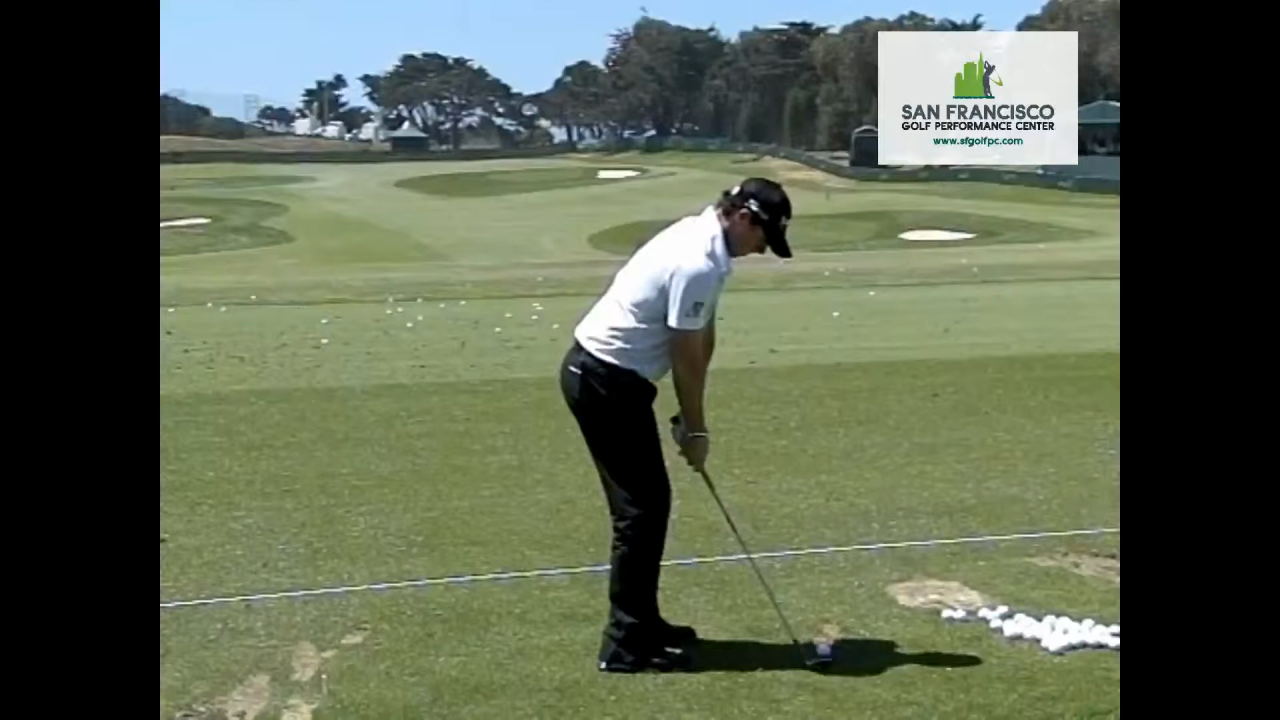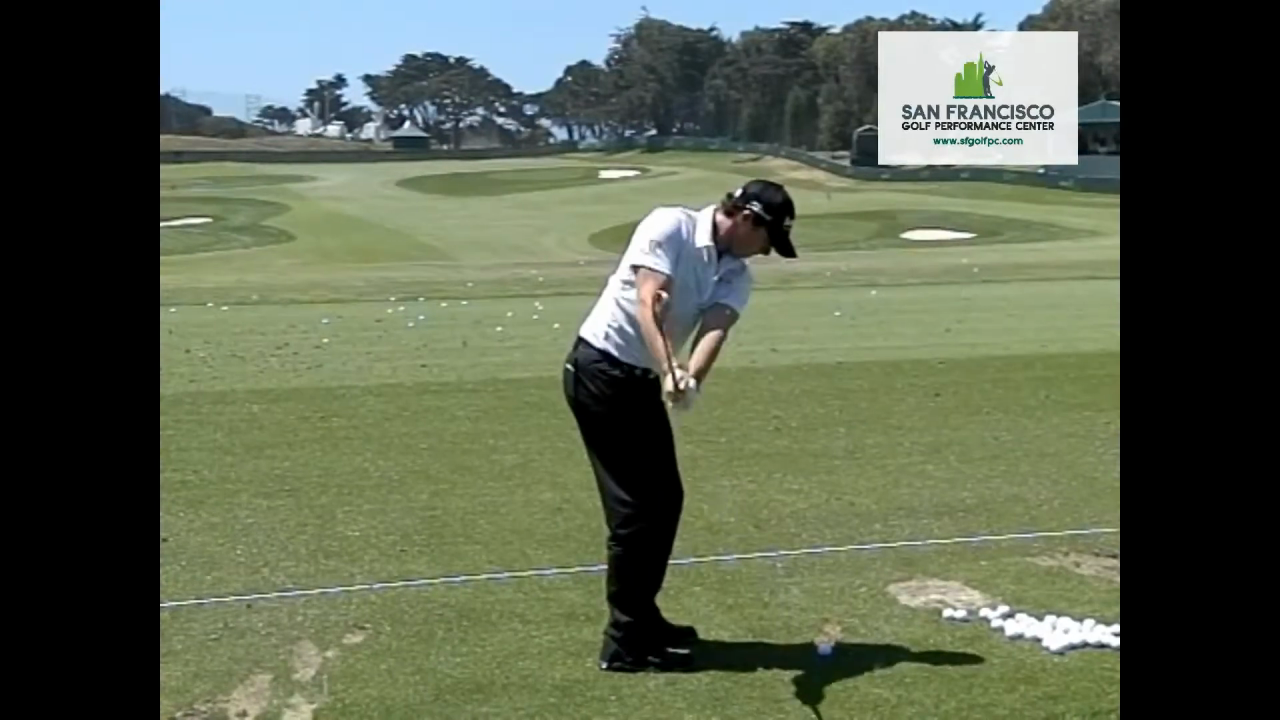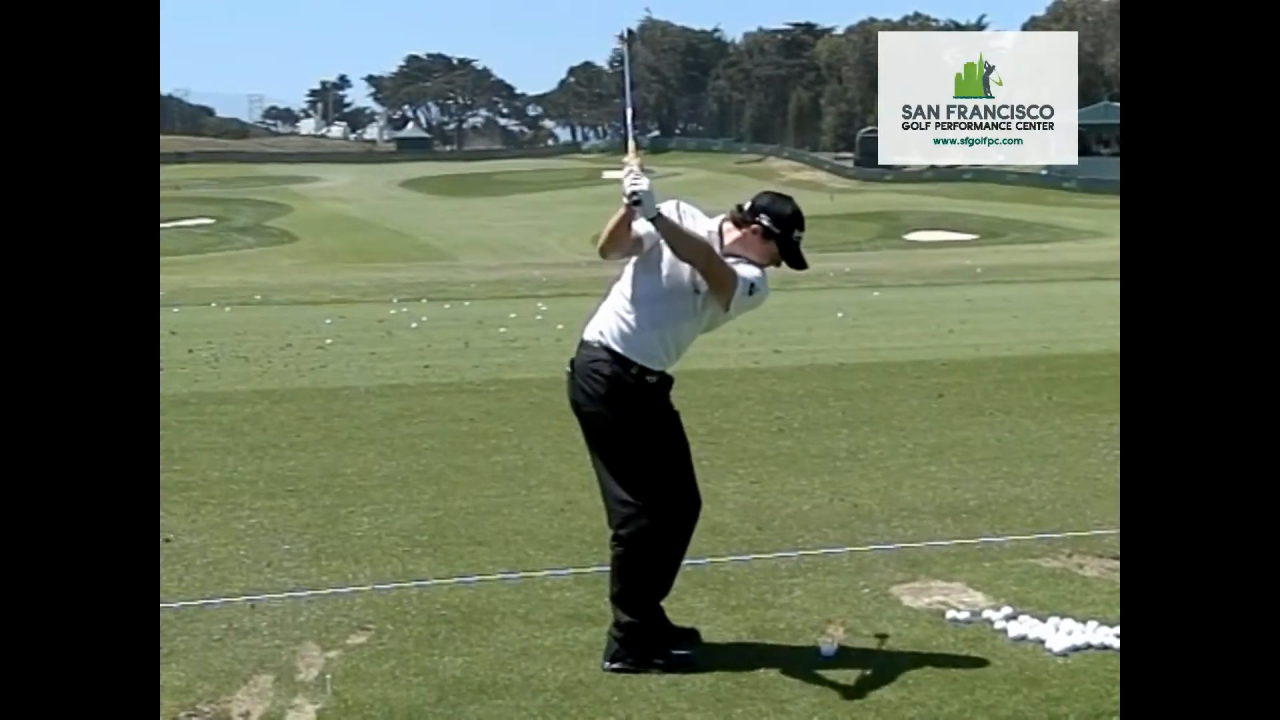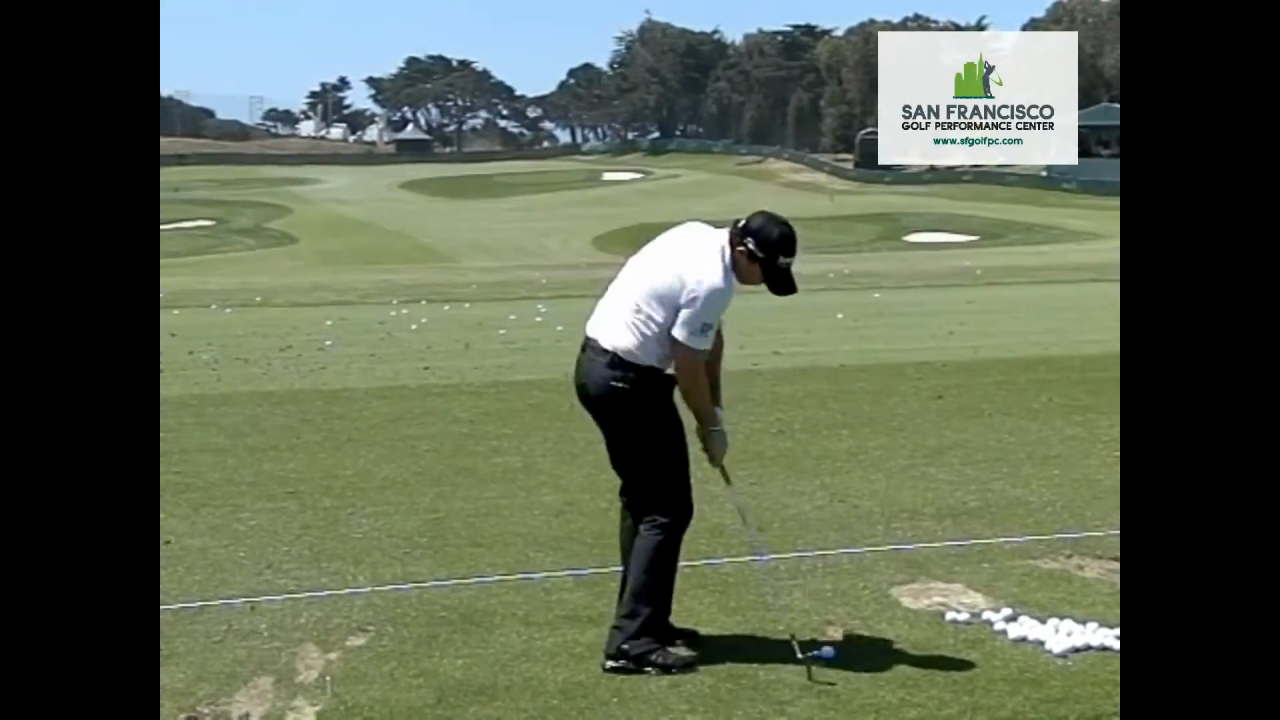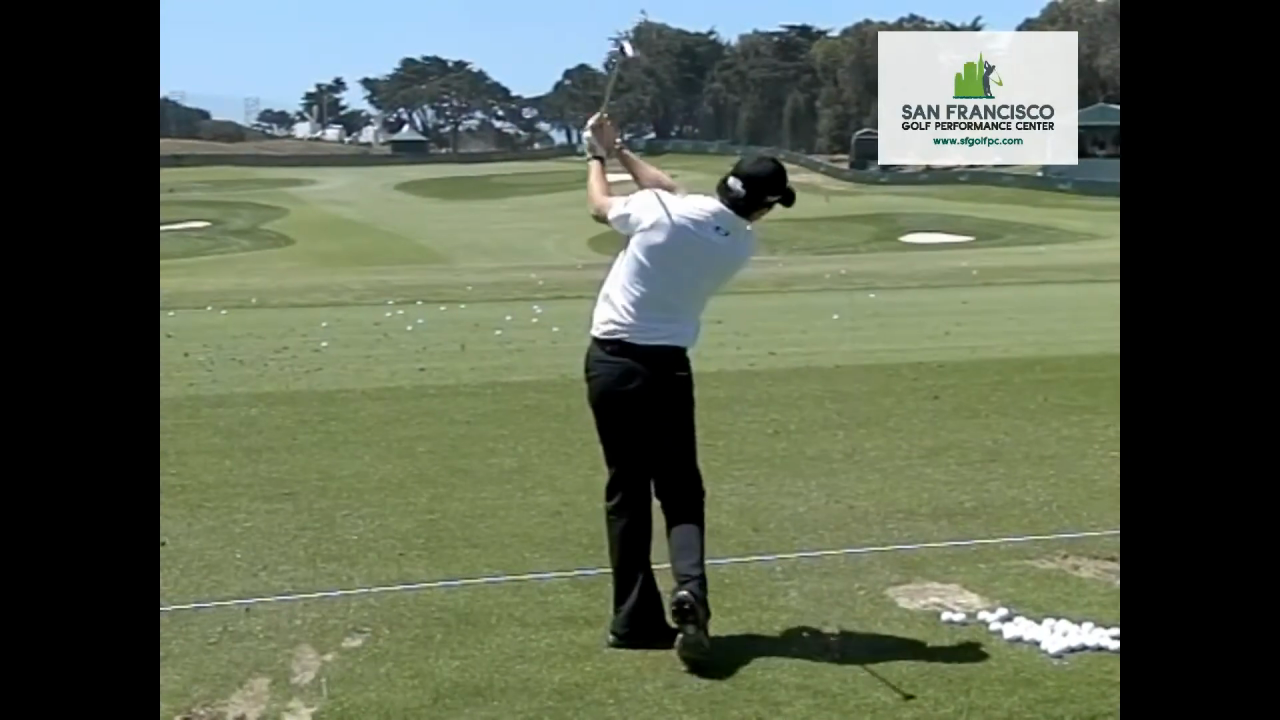
dt=1s
person 1, frame 1
left shoulder: (704, 242)
right shoulder: (697, 264)
left elbow: (703, 339)
right elbow: (686, 358)
left wrist: (689, 417)
right wrist: (696, 430)
left hip: (615, 377)
right hip: (603, 379)
left knee: (652, 500)
right knee: (640, 509)
left ankle: (641, 620)
right ankle: (625, 644)
person 1, frame 2
left shoulder: (737, 276)
right shoulder: (670, 225)
left elbow: (714, 331)
right elbow: (649, 300)
left wrist: (690, 381)
right wrist: (669, 367)
left hip: (641, 379)
right hip: (601, 370)
left knee: (664, 500)
right knee: (634, 507)
left ankle: (641, 617)
right ankle: (625, 642)
person 1, frame 3
left shoulder: (752, 282)
right shoulder: (681, 216)
left elbow: (705, 262)
right elbow: (610, 248)
left wrist: (655, 215)
right wrist: (630, 208)
left hip: (649, 383)
right hip: (603, 372)
left knee: (680, 505)
right knee: (638, 511)
left ankle: (647, 619)
right ankle: (629, 642)
person 1, frame 4
left shoulder: (699, 234)
right shoulder: (713, 287)
right elbow: (687, 367)
left wrist: (712, 413)
right wrist: (710, 426)
left hip: (596, 364)
right hip: (630, 380)
left knee: (642, 498)
right knee: (667, 508)
left ankle: (641, 618)
right ankle: (631, 642)
person 1, frame 5
left shoulder: (658, 213)
right shoulder: (741, 245)
left elbow: (600, 205)
left wrist: (599, 155)
right wrist: (620, 150)
left hip: (610, 360)
right hip: (665, 368)
left knee: (626, 491)
right knee: (681, 491)
left ankle: (634, 619)
right ankle: (689, 588)
